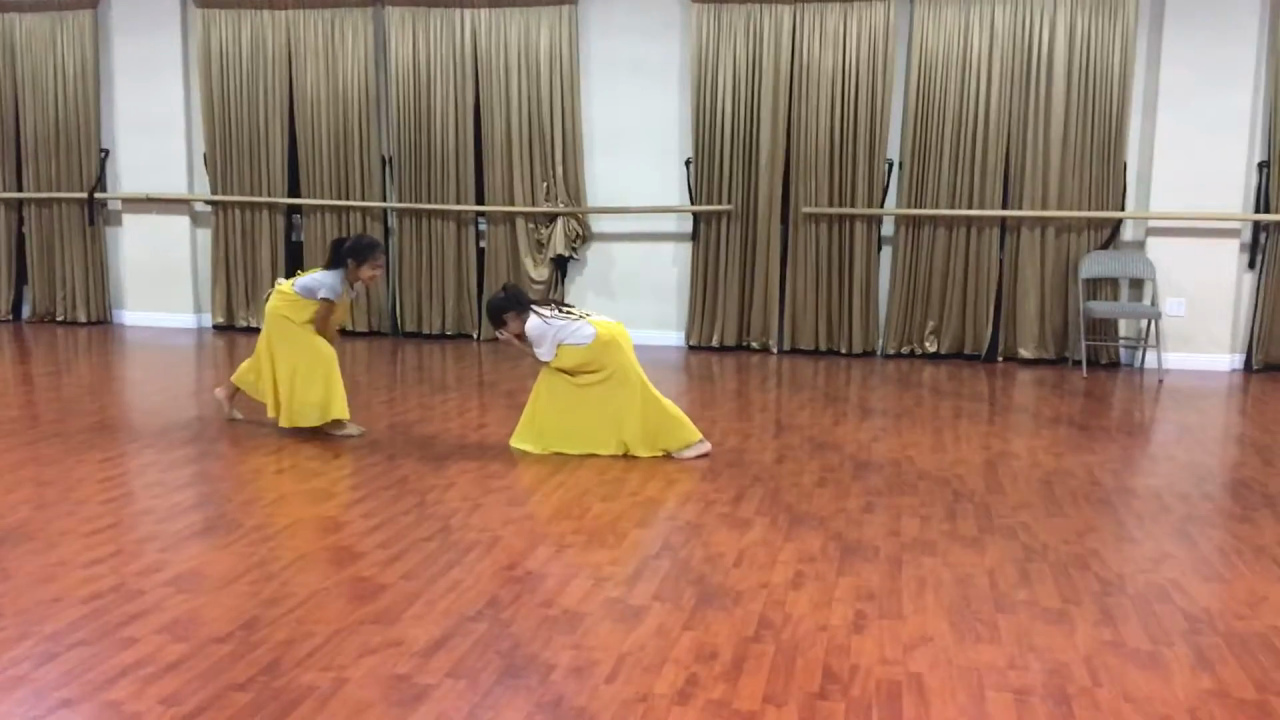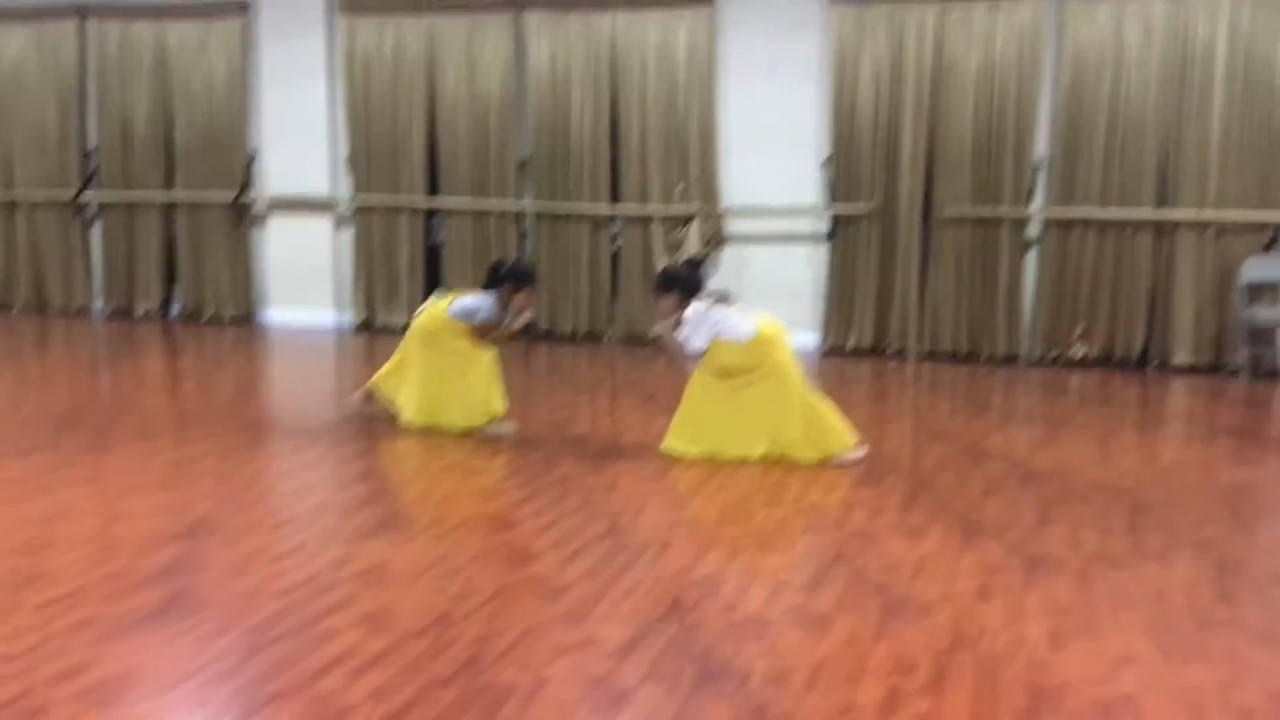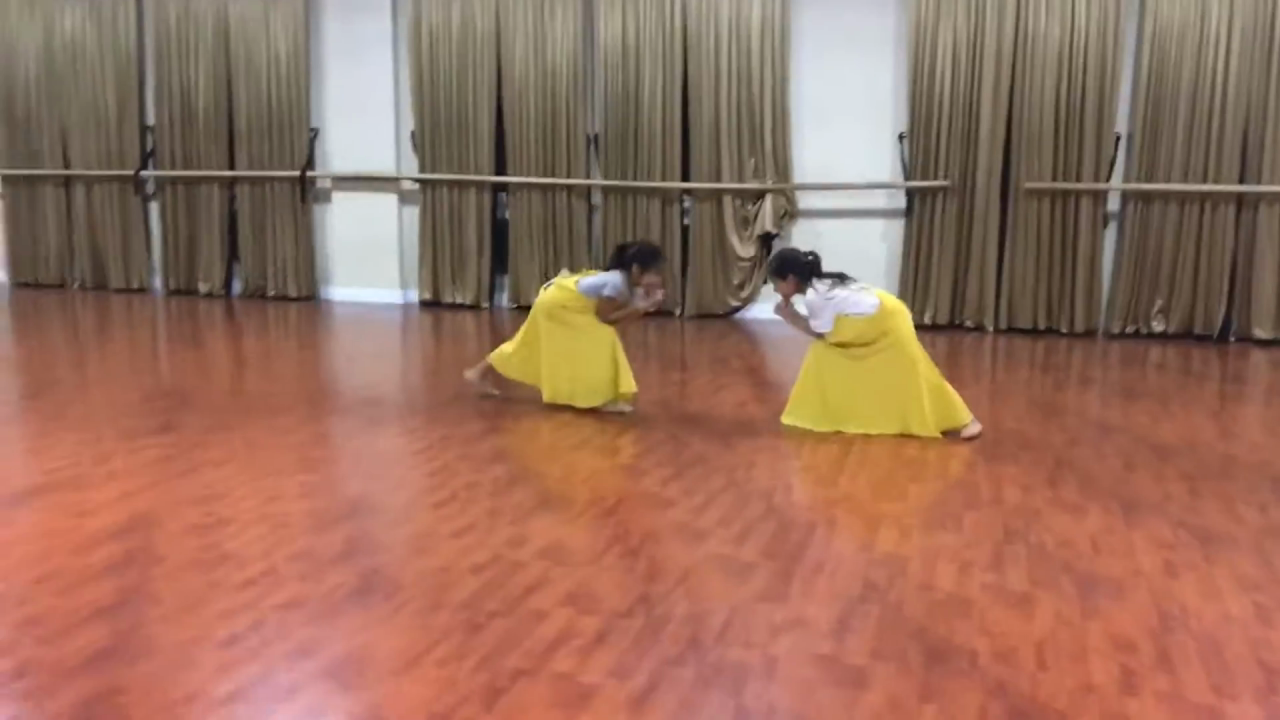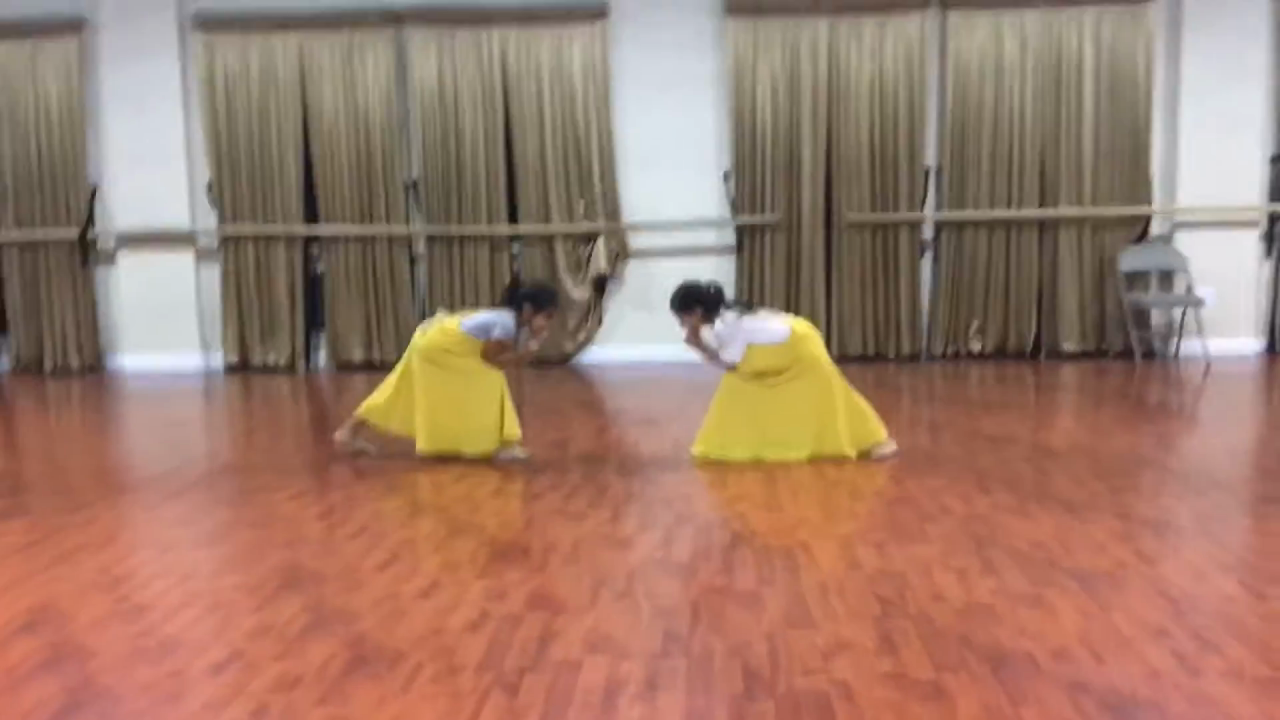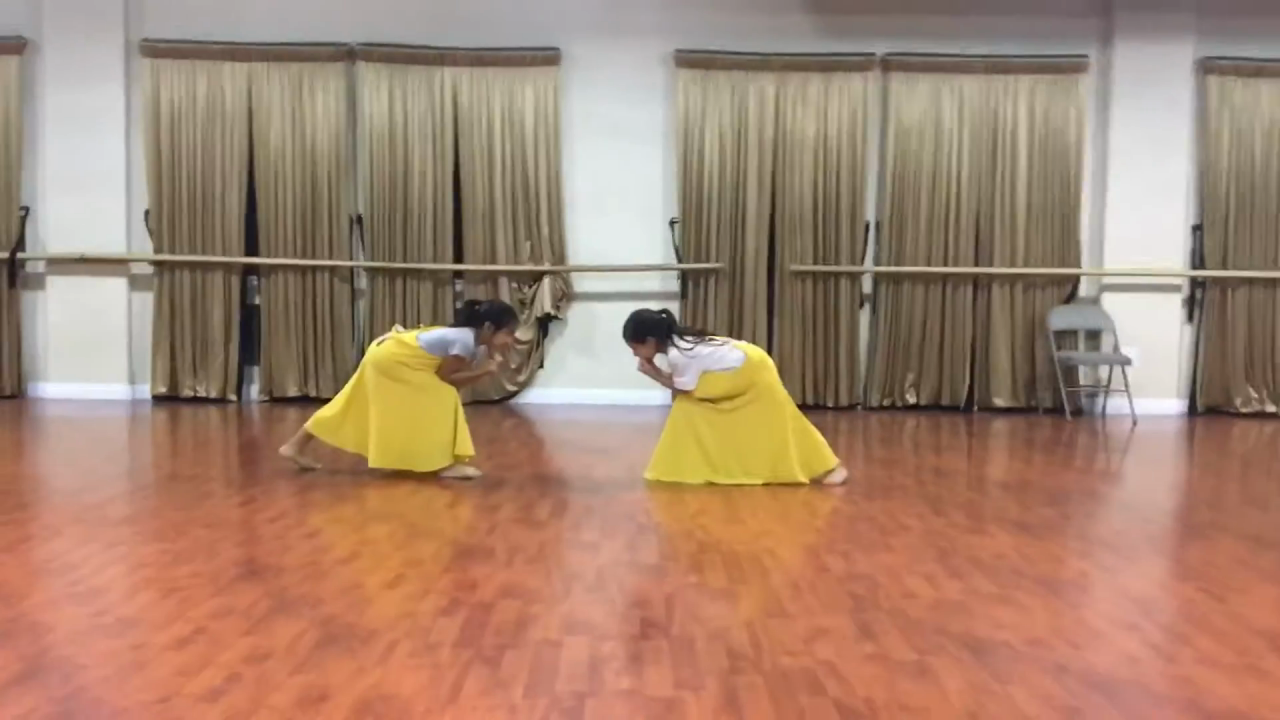
dt=1s
person 1, frame 1
left shoulder: (534, 325)
right shoulder: (538, 313)
left elbow: (546, 358)
right elbow: (549, 349)
left wrist: (515, 343)
right wrist: (520, 340)
left hip: (606, 344)
right hip: (600, 341)
left knee: (638, 396)
right knee: (552, 379)
left ankle: (690, 441)
right ankle: (552, 436)
person 1, frame 2
left shoulder: (693, 312)
right shoulder: (701, 307)
left elbow: (696, 354)
right elbow: (700, 347)
left wrist: (667, 337)
right wrist: (672, 333)
left hip: (763, 347)
right hip: (751, 349)
left knee: (793, 397)
right knee: (706, 380)
left ankle: (843, 447)
person 1, frame 3
left shoulder: (814, 296)
right shoulder: (818, 286)
left elbow: (821, 334)
right elbow: (822, 326)
left wrist: (790, 316)
right wrist: (792, 314)
left hip: (888, 320)
right hip: (871, 323)
left knee: (914, 372)
right knee: (823, 353)
left ankle: (963, 422)
person 1, frame 4
left shoulder: (723, 327)
right shoulder: (724, 317)
left elbow: (731, 364)
right elbow: (729, 357)
left wrist: (698, 344)
right wrist: (701, 343)
left hip: (798, 344)
right hip: (783, 348)
left knee: (829, 394)
right knee: (736, 383)
left ankle: (877, 441)
person 1, frame 5
left shoulder: (677, 354)
right shoulder: (675, 342)
left elbow: (684, 389)
right elbow: (681, 381)
left wrist: (651, 371)
right wrist: (653, 369)
left hip: (752, 369)
right hip: (735, 372)
left knee: (781, 419)
right knee: (686, 407)
left ankle: (830, 468)
right ankle: (686, 465)
person 2, frame 1
left shoulder: (350, 280)
right shoulder: (334, 284)
left elbow: (335, 316)
right elbow: (322, 328)
left wrist: (334, 333)
right wrist: (333, 340)
left hip: (295, 313)
right hip: (285, 312)
left knee: (268, 360)
right knee: (320, 358)
left ankle: (228, 392)
right ankle: (331, 421)
person 2, frame 2
left shoulder: (505, 305)
right shoulder: (487, 306)
left elbow: (491, 335)
right elbow: (481, 340)
left wrist: (515, 326)
right wrist: (512, 329)
left hip: (433, 324)
right hip: (433, 327)
left knee: (411, 366)
right knee: (482, 359)
left ankle: (368, 393)
right ankle: (485, 419)
person 2, frame 3
left shoulder: (633, 287)
right shoulder: (616, 283)
left elbow: (620, 315)
right elbow: (605, 318)
left wrist: (645, 306)
right wrist: (638, 308)
left hip: (556, 302)
right hip: (557, 303)
left knee: (528, 347)
right knee: (601, 339)
left ankle: (480, 372)
right ankle: (605, 398)
person 2, frame 4
left shoulder: (516, 324)
right shoulder: (506, 323)
left elbow: (502, 357)
right elbow: (490, 361)
left wrist: (527, 349)
right wrist: (526, 351)
left hip: (432, 342)
right hip: (438, 346)
left knee: (399, 392)
right knee: (488, 383)
left ankle: (350, 431)
right ankle: (495, 445)
person 2, frame 5
left shoulder: (477, 345)
right shoulder: (465, 341)
left elbow: (458, 376)
right elbow: (445, 378)
left wrist: (486, 368)
right wrist: (484, 371)
left hip: (387, 355)
right hip: (391, 358)
left knee: (350, 409)
right knee: (443, 399)
left ankle: (296, 446)
right ankle: (446, 463)
